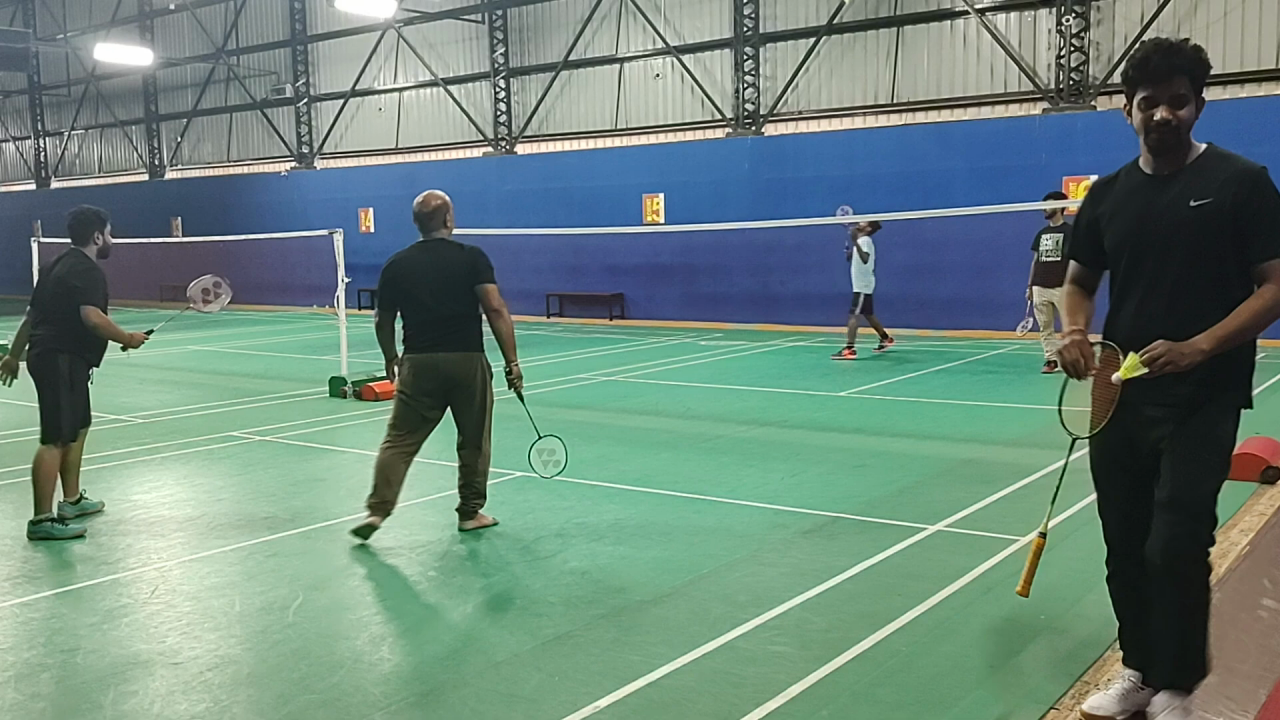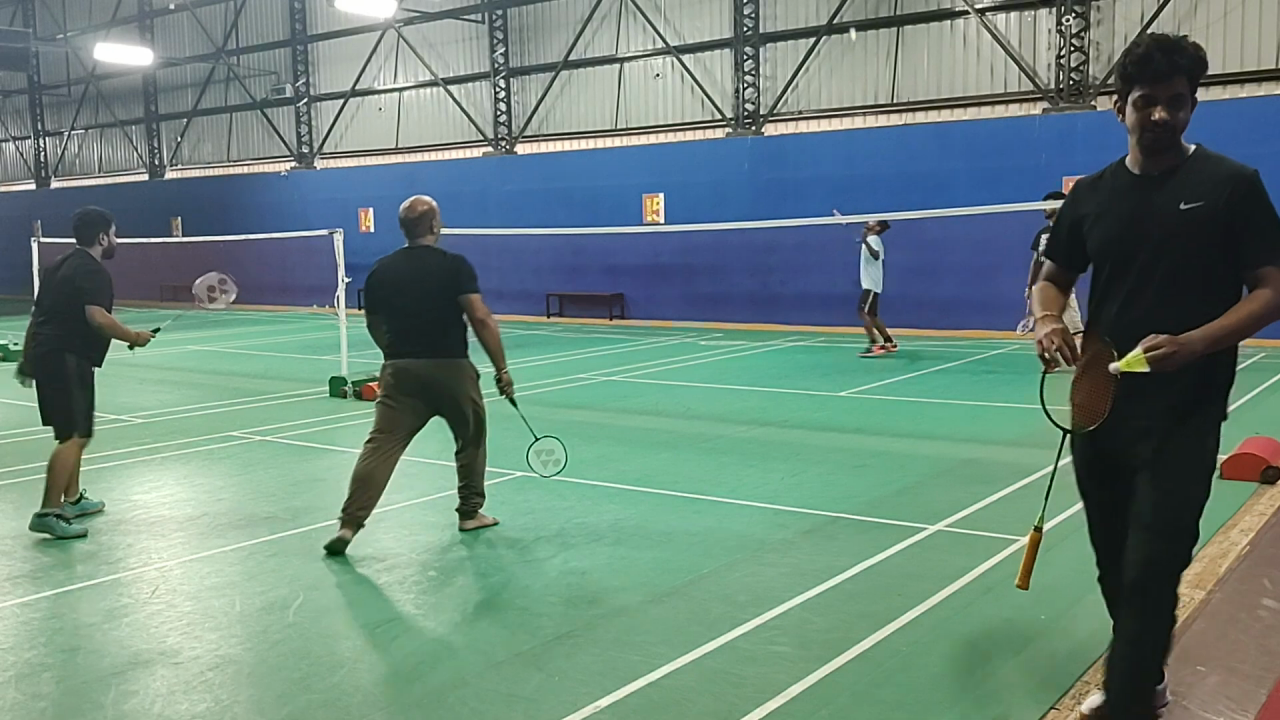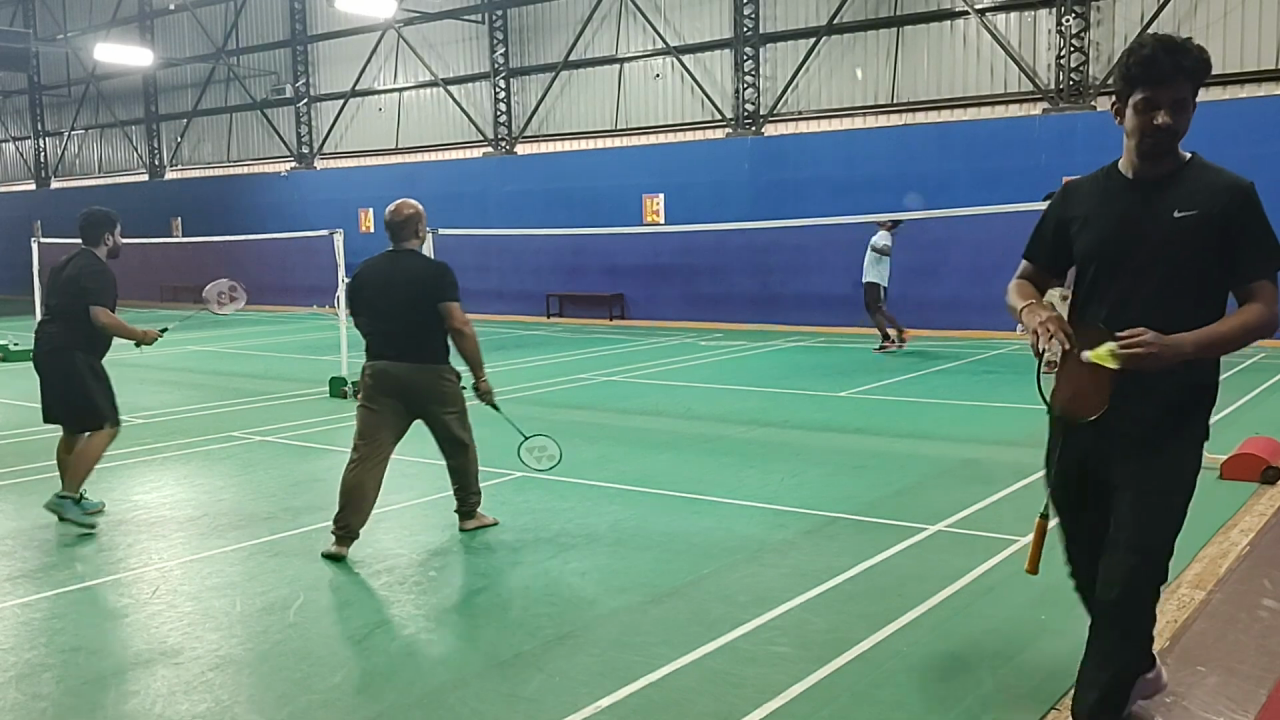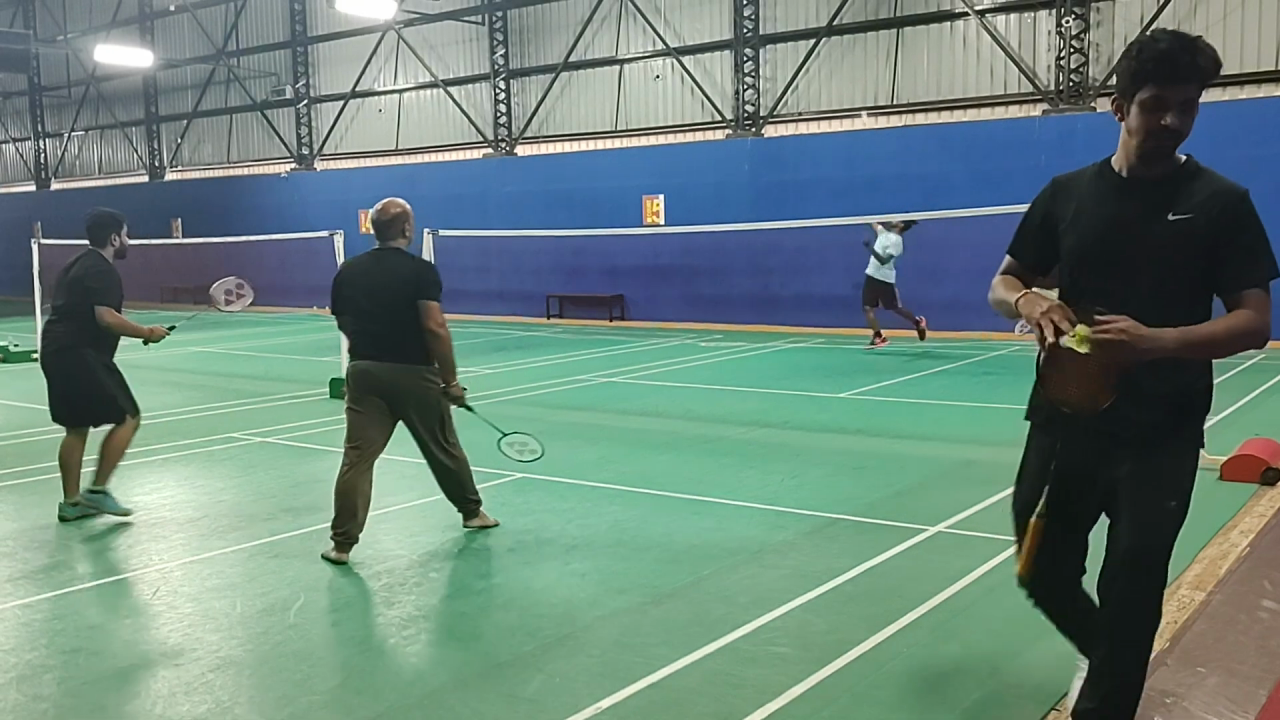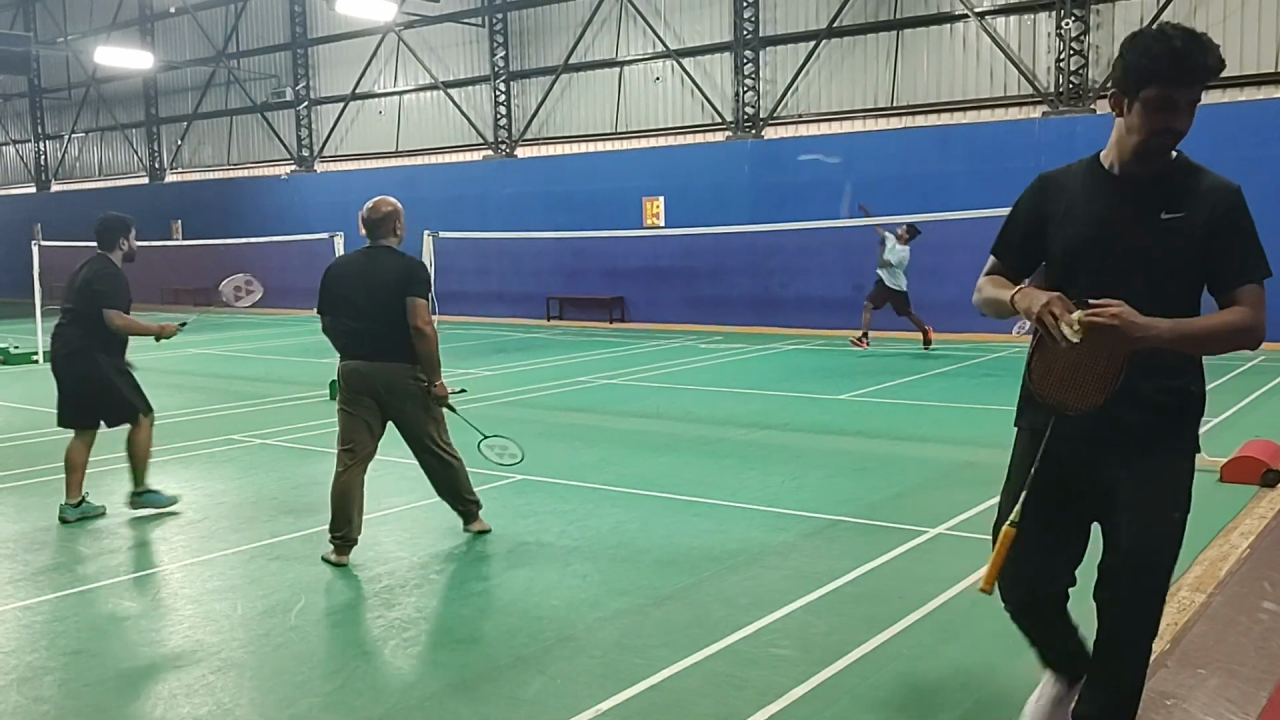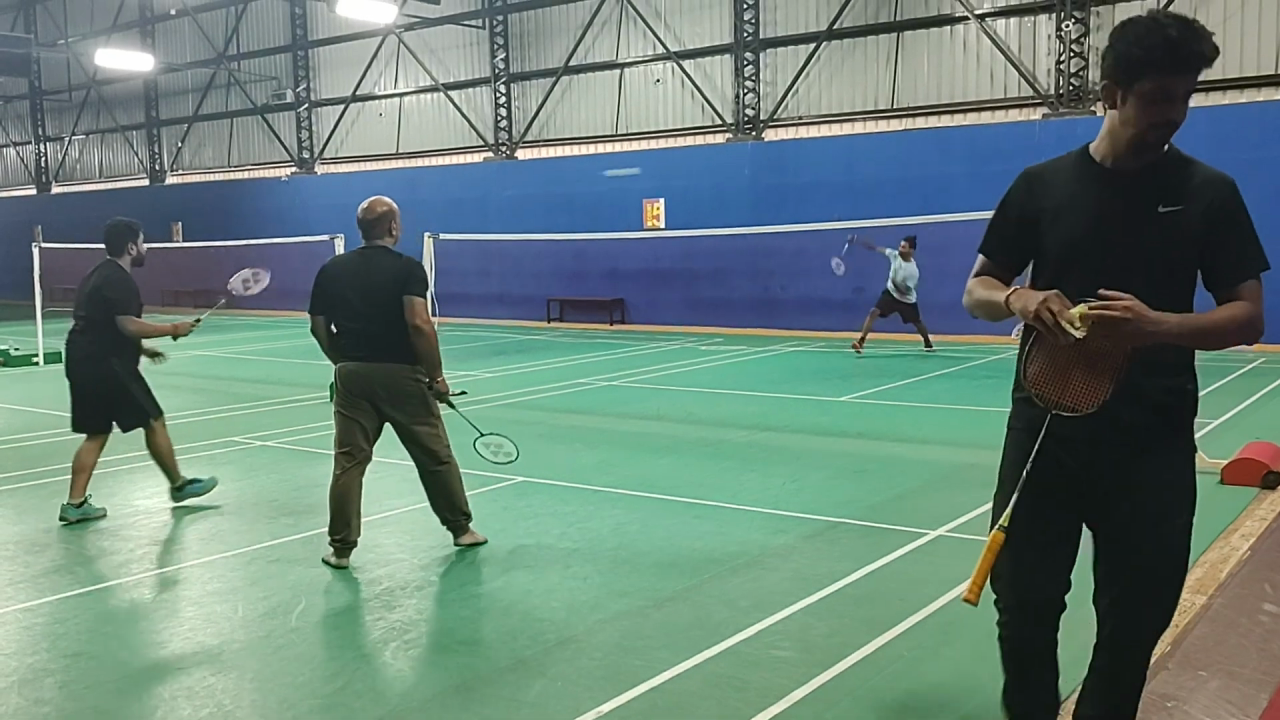
dt=0.1s
person 1, frame 1
right shoulder: (1108, 193)
right elbow: (1078, 283)
left wrist: (1201, 346)
right wrist: (1072, 330)
left hip: (1202, 406)
right hip: (1120, 403)
left knee: (1175, 548)
right knee: (1126, 551)
person 1, frame 2
right shoulder: (1090, 193)
right elbow: (1050, 279)
left wrist: (1194, 344)
right wrist: (1048, 321)
left hip: (1182, 417)
right hip: (1100, 409)
left knee: (1151, 566)
right knee: (1113, 560)
person 1, frame 3
right shoulder: (1077, 197)
right elbow: (1021, 285)
left wrist: (1174, 347)
right wrist: (1033, 312)
left hip: (1166, 431)
right hip: (1080, 419)
left knee: (1131, 580)
right knee: (1090, 567)
person 1, frame 4
left shoulder: (1220, 202)
right shoulder: (1066, 193)
right elbow: (1005, 280)
left wrist: (1157, 341)
right wrist: (1028, 303)
left hip: (1160, 437)
right hip: (1063, 421)
left knee: (1130, 587)
right knee: (1045, 573)
right ankle: (1108, 662)
person 1, frame 5
left shoulder: (1215, 201)
right shoulder: (1053, 190)
left elbow: (1249, 322)
right elbow: (986, 287)
left wrist: (1155, 332)
right wrist: (1023, 298)
left hip: (1156, 441)
right hip: (1054, 426)
left knee: (1130, 603)
right knee: (1022, 580)
person 1, frame 6
left shoulder: (1209, 192)
right shoulder: (1041, 185)
left elbow: (1248, 316)
right elbow: (977, 288)
left wrist: (1161, 326)
right wrist: (1018, 298)
left hip: (1155, 443)
right hip: (1046, 427)
left knee: (1135, 611)
right knee: (1023, 593)
person 2, frame 1
left shoulder: (397, 265)
right shoulder: (472, 257)
left elbow: (383, 322)
right elbow: (495, 308)
left wrist: (391, 361)
right wrist: (512, 361)
left hip: (418, 363)
right hip: (466, 360)
left knee: (399, 441)
right knee: (474, 440)
left ankle: (376, 511)
right ankle: (470, 512)
person 2, frame 2
left shoulder: (381, 270)
right shoulder: (455, 265)
left elbow: (374, 325)
right elbow: (481, 318)
right wrist: (501, 369)
left hip: (400, 369)
right hip: (451, 368)
left knee: (379, 447)
right knee: (472, 438)
left ankle: (349, 524)
right ankle: (471, 512)
person 2, frame 3
left shoulder: (364, 273)
right shoulder: (435, 271)
left elbow: (361, 323)
right elbow: (458, 327)
right wrist: (480, 376)
left hip: (380, 372)
right hip: (430, 372)
left knee: (366, 454)
right knee: (459, 444)
left ankle: (343, 537)
right ankle: (470, 512)
person 2, frame 4
left shoulder: (347, 271)
right shoulder: (421, 270)
left elbow: (344, 324)
right elbow: (434, 327)
right wrist: (451, 380)
left hip: (364, 371)
right hip: (415, 373)
left knee: (357, 457)
right knee: (444, 448)
left ankle: (342, 542)
right ankle: (471, 511)
person 2, frame 5
left shoulder: (336, 269)
right shoulder: (410, 268)
left elbow: (328, 326)
right elbow: (420, 326)
right wrist: (435, 378)
left hip: (355, 372)
right hip: (403, 373)
left knee: (351, 459)
right knee: (437, 450)
left ankle: (342, 545)
right ankle: (471, 515)
person 2, frame 6
left shoulder: (330, 270)
right shoulder: (407, 268)
left elbow: (318, 328)
right elbow: (419, 324)
right wrist: (436, 376)
left hip: (352, 374)
right hip: (401, 373)
left knee: (349, 462)
right knee: (434, 454)
left ankle: (341, 547)
right ankle: (461, 528)
person 3, frame 1
left shoulder: (56, 266)
right shoulder: (88, 271)
left elbow: (32, 314)
right elbow: (93, 318)
right wrist: (126, 338)
left hip: (47, 357)
right hip: (63, 361)
left knee: (76, 430)
right knee: (58, 440)
left ankle: (72, 498)
right ankle: (43, 518)
person 3, frame 2
left shoulder: (60, 266)
right shoulder: (93, 272)
left elbow: (39, 314)
right elbow: (97, 318)
left wrist: (27, 357)
right wrist: (133, 336)
left hip: (51, 356)
right hip: (68, 359)
left knee: (76, 432)
right knee: (75, 436)
left ankle: (72, 498)
right ankle: (49, 513)
person 3, frame 3
left shoulder: (66, 265)
right shoulder: (98, 272)
right elbow: (101, 318)
right wrist: (140, 334)
left hip: (50, 354)
right hip: (73, 358)
left knee: (74, 428)
right knee: (106, 426)
left ankle: (71, 496)
right ankle: (67, 495)
person 3, frame 4
left shoulder: (76, 266)
right shoulder: (103, 272)
right elbow: (106, 318)
right wrist: (147, 332)
left hip: (57, 353)
right hip: (82, 356)
left knee: (76, 427)
right knee: (128, 419)
left ankle: (72, 500)
right ankle: (98, 490)
person 3, frame 5
left shoulder: (88, 269)
right shoulder: (111, 276)
right elbow: (114, 320)
right wrist: (156, 330)
left hip: (67, 357)
right hip: (93, 360)
left knee: (85, 430)
right knee: (142, 418)
left ankle: (73, 502)
right ankle: (141, 491)
person 3, frame 6
left shoulder: (99, 274)
right shoulder: (120, 281)
right elbow: (128, 326)
left wrist: (142, 349)
right wrist: (172, 329)
left hip: (81, 363)
right hip: (106, 365)
left knee: (96, 434)
right knee: (154, 423)
left ankle: (75, 503)
right ankle: (179, 485)
